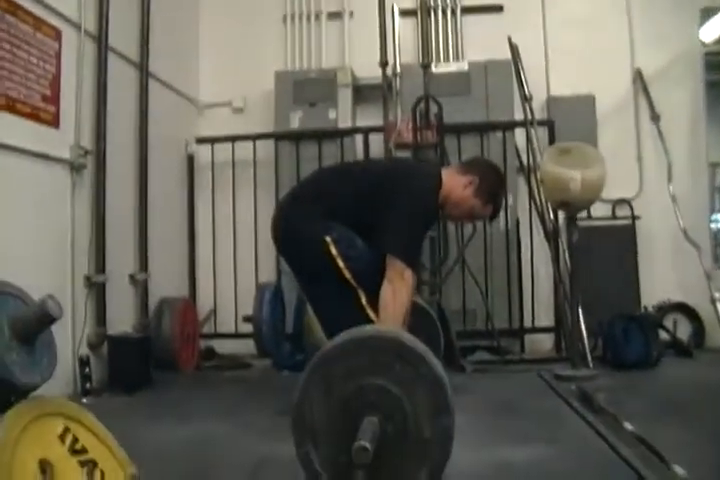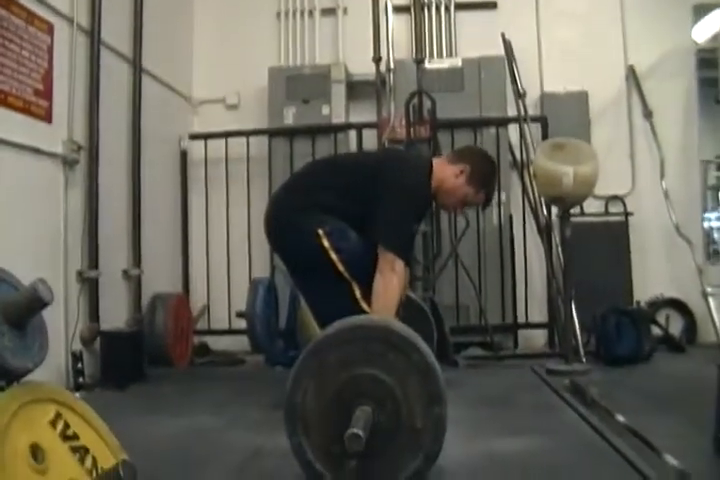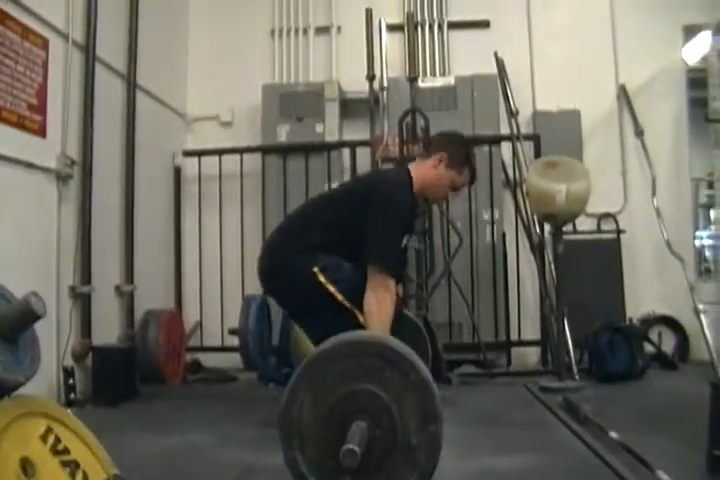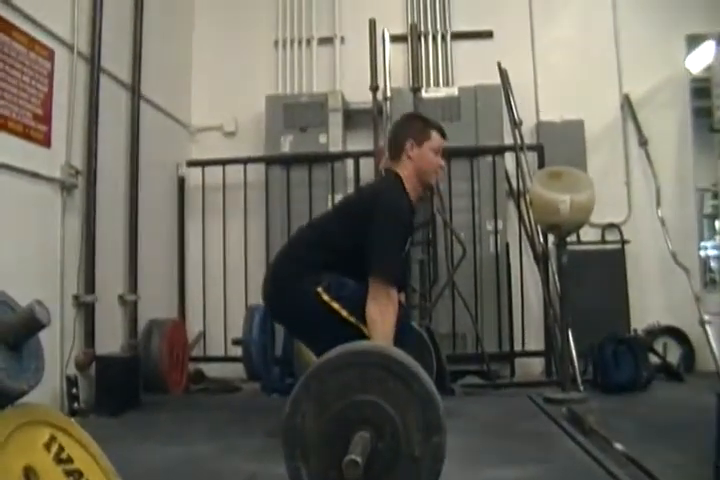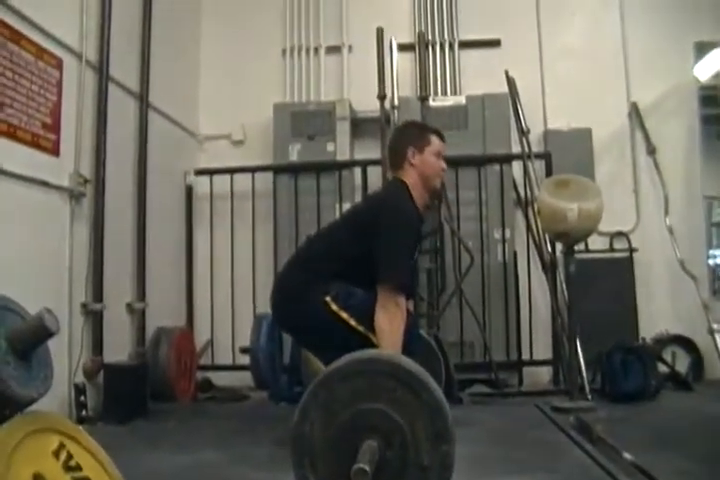
dt=0.4s
person 1, frame 1
left shoulder: (422, 186)
right shoulder: (418, 191)
left elbow: (404, 271)
right elbow: (397, 276)
left wrist: (398, 331)
left hip: (304, 221)
right hip: (306, 222)
right knee: (366, 324)
person 1, frame 2
left shoulder: (414, 179)
right shoulder: (409, 181)
left elbow: (397, 264)
right elbow: (389, 267)
left hip: (297, 214)
right hip: (300, 213)
person 1, frame 3
left shoulder: (396, 191)
right shoulder: (395, 195)
left elbow: (389, 281)
right elbow: (380, 285)
left hip: (293, 258)
right hip: (294, 259)
person 1, frame 4
left shoulder: (392, 198)
right shoulder: (390, 203)
left elbow: (391, 290)
right elbow: (381, 294)
left hip: (294, 283)
right hip: (299, 282)
right knee: (390, 333)
person 1, frame 5
left shoulder: (399, 206)
right shoulder: (397, 210)
left elbow: (399, 297)
right elbow: (389, 302)
left hip: (301, 293)
right hip: (306, 293)
right knee: (401, 339)
